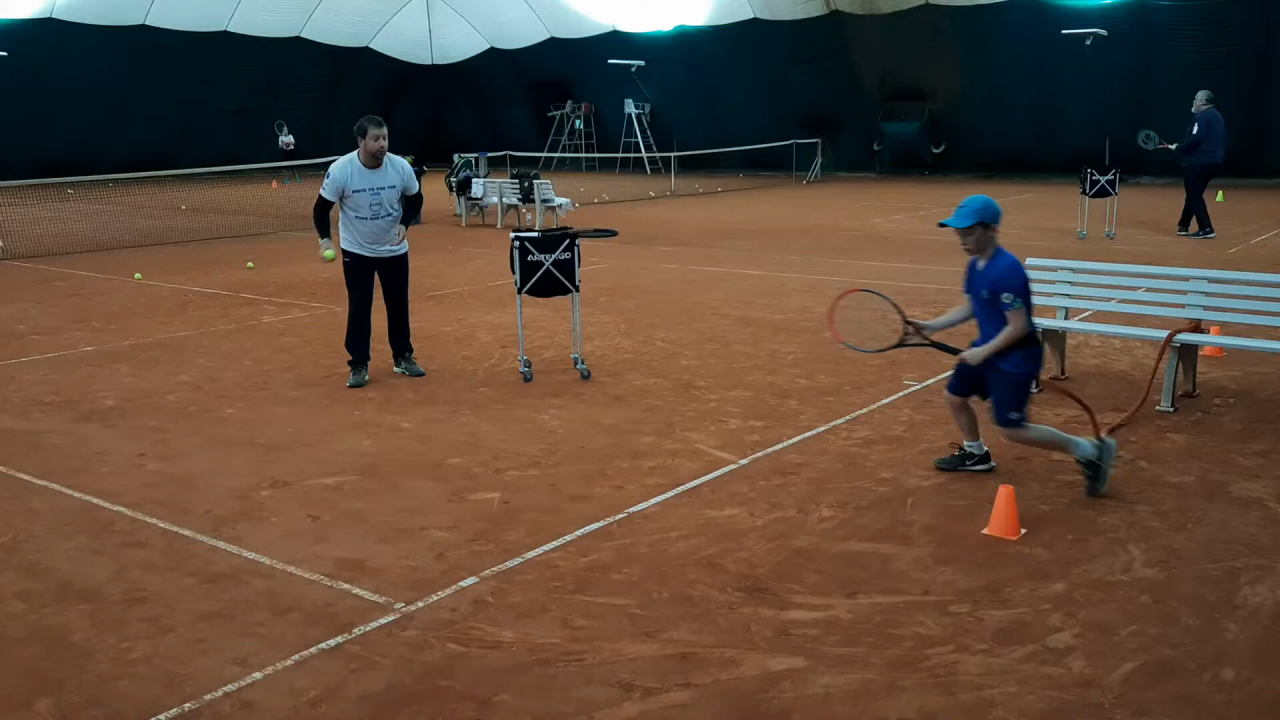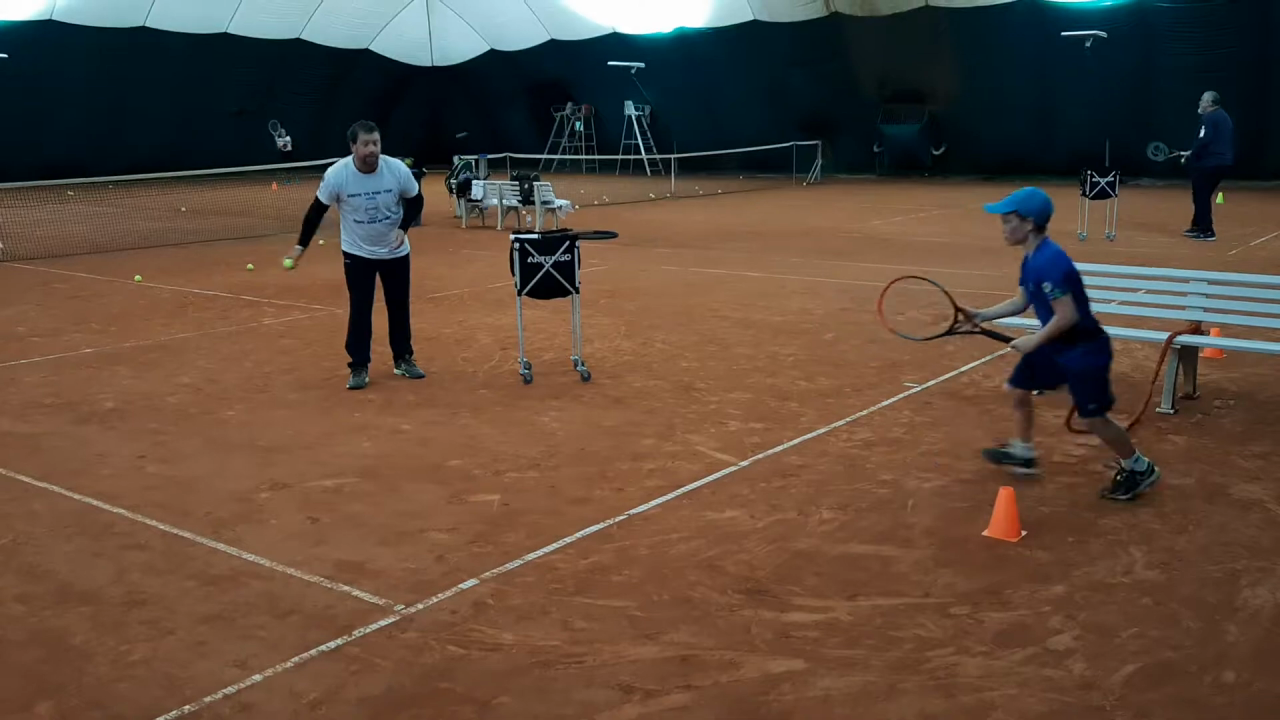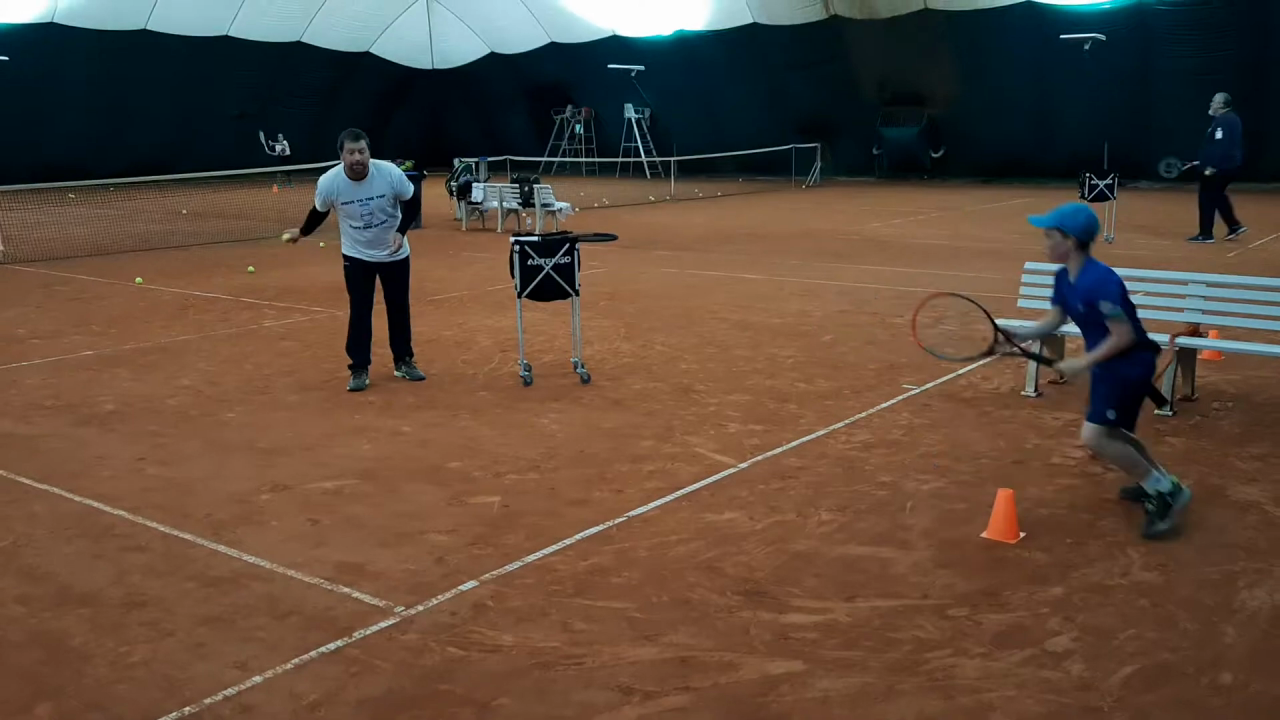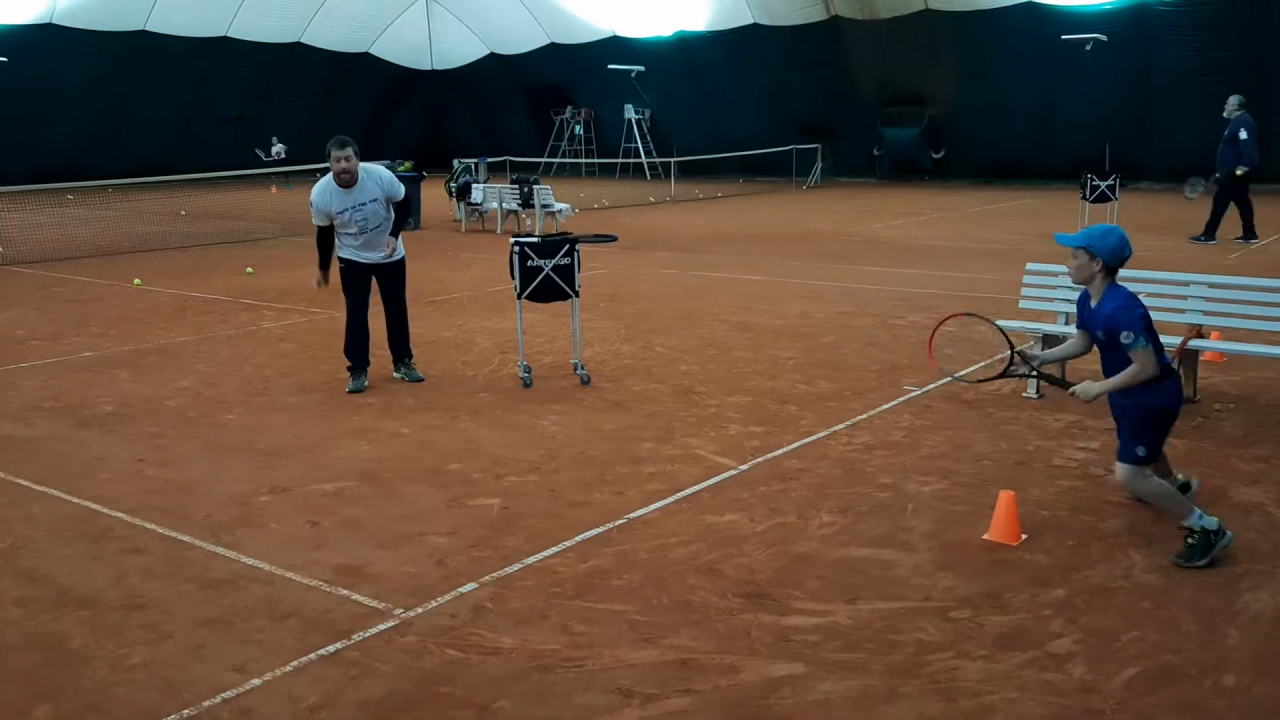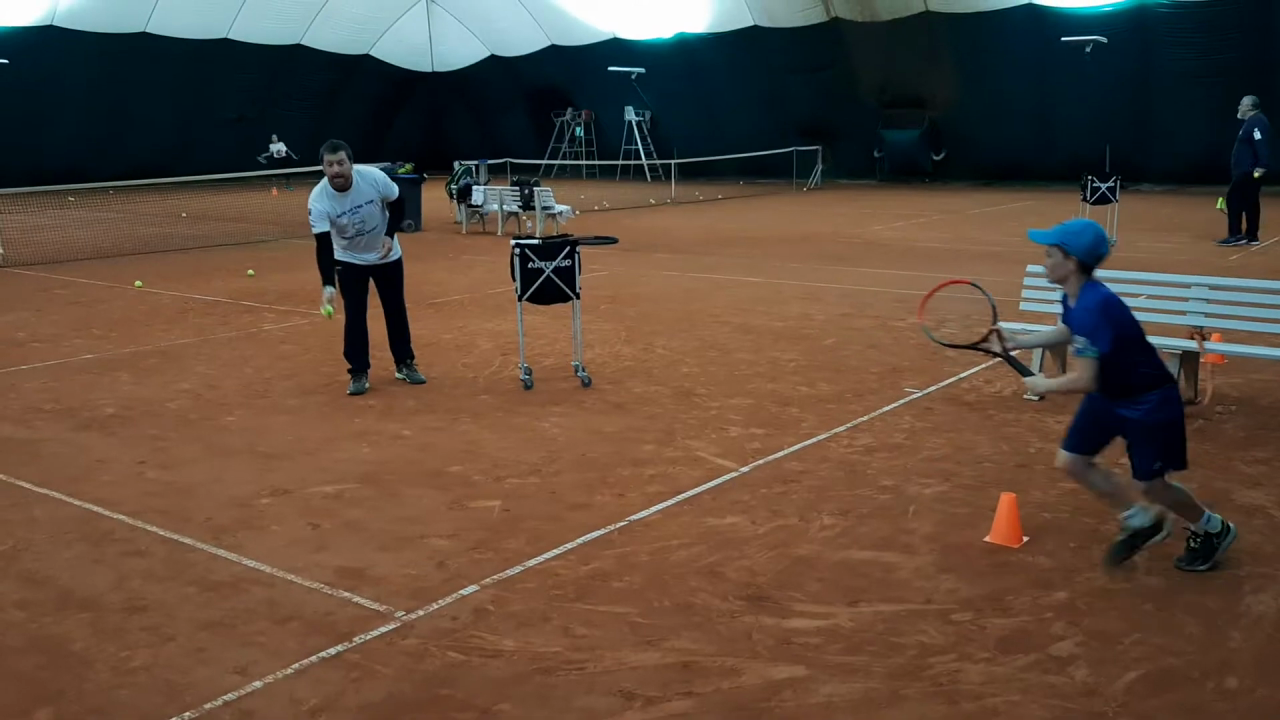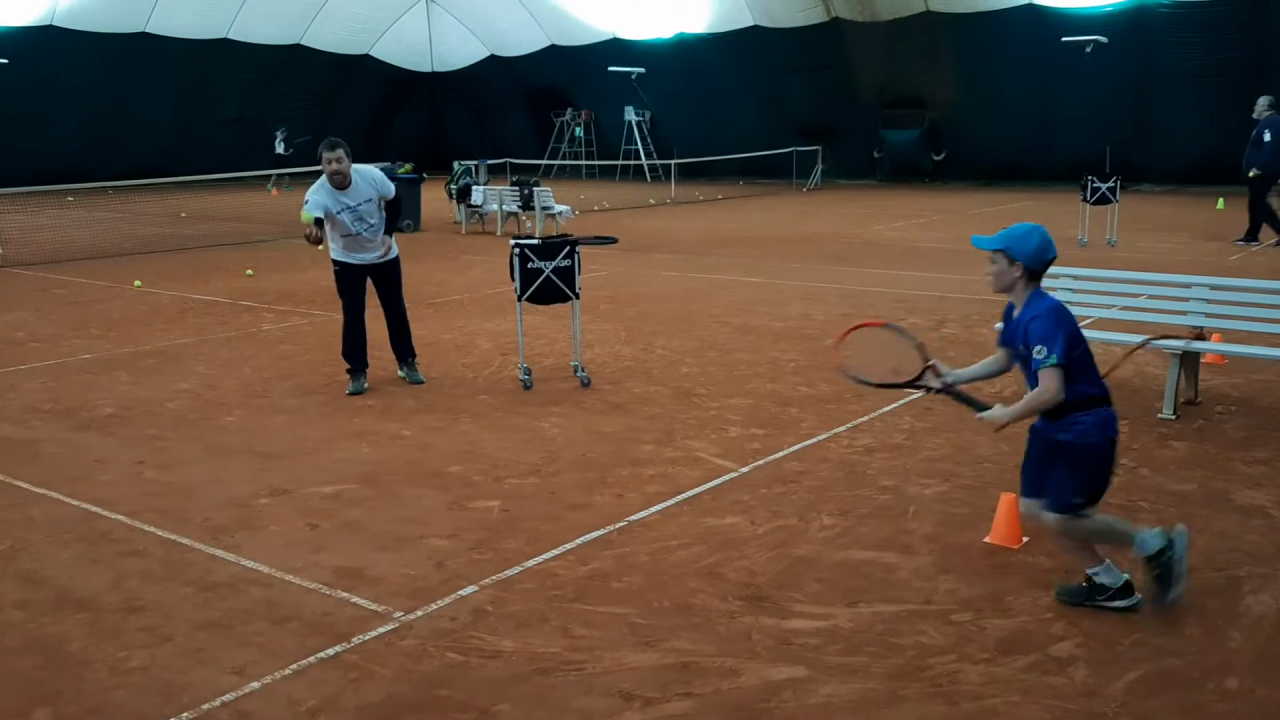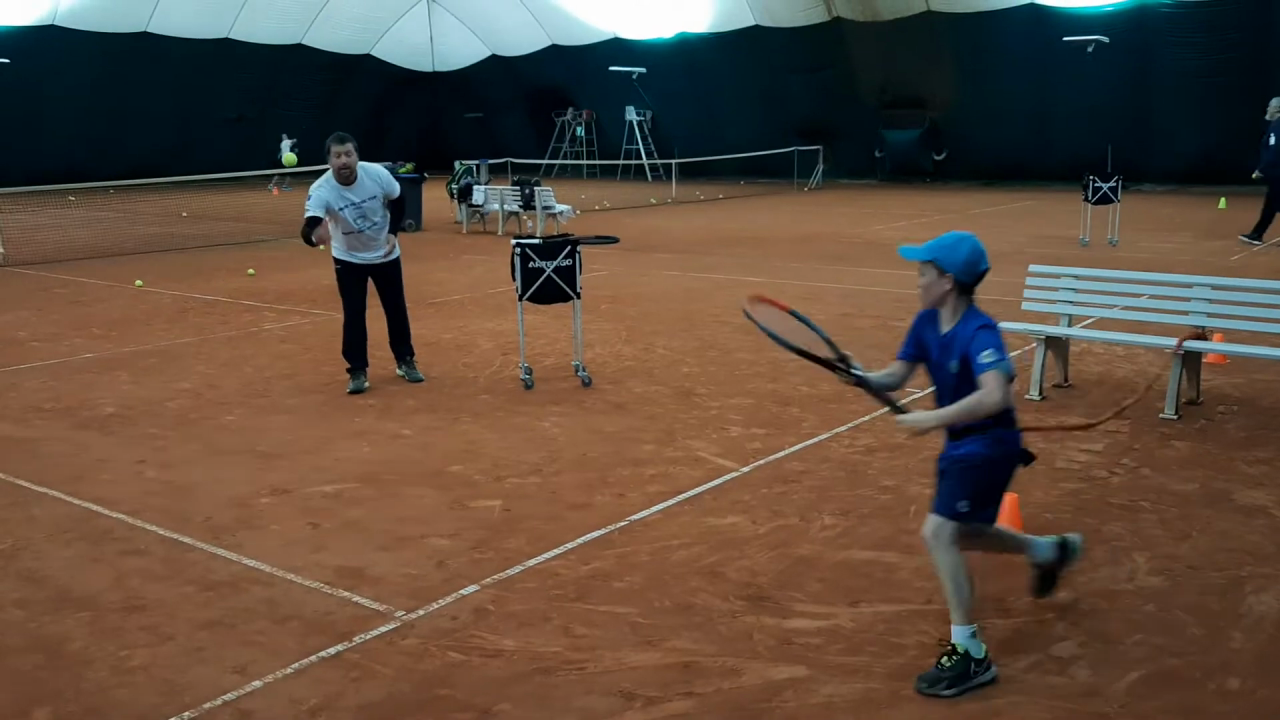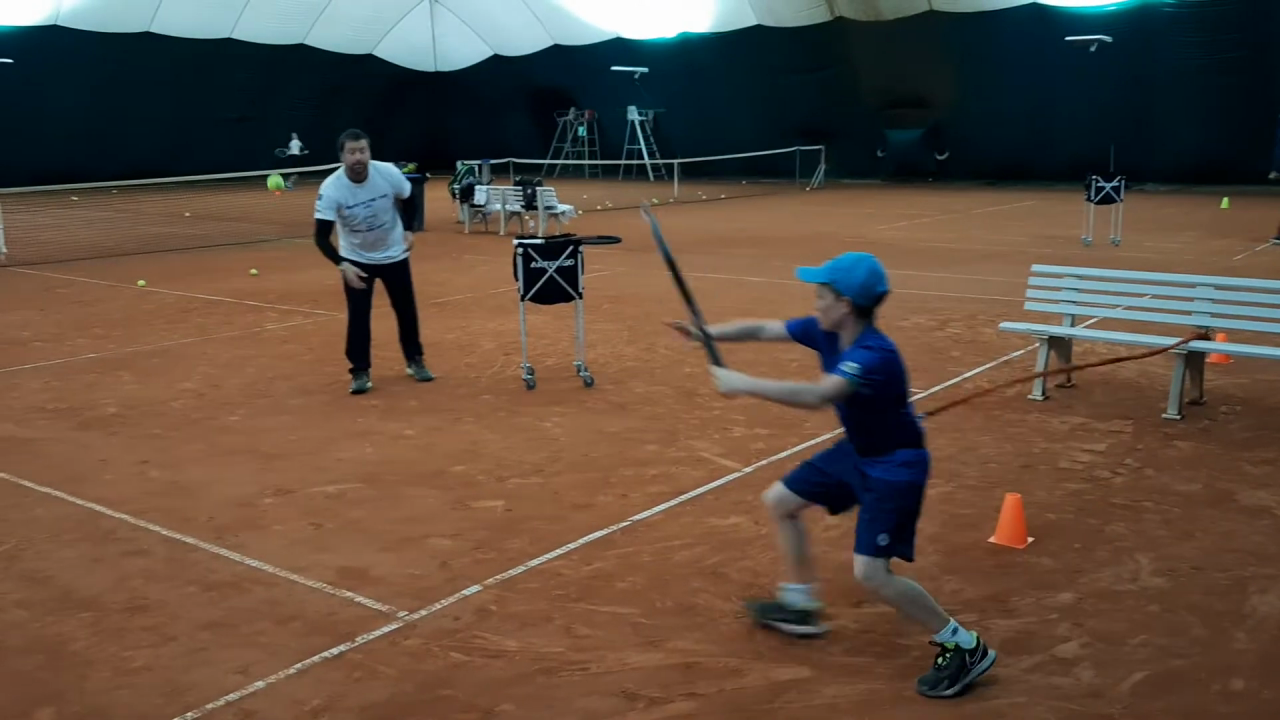
dt=0.2s
person 1, frame 1
left shoulder: (1007, 271)
right shoulder: (975, 266)
left elbow: (1019, 326)
right elbow: (968, 309)
left wrist: (984, 352)
right wrist: (930, 326)
left hip: (1016, 357)
right hip: (988, 351)
left knee: (1013, 431)
right knee: (955, 398)
left ankle: (1092, 451)
right ankle: (976, 453)
person 1, frame 2
left shoulder: (1050, 262)
right shoulder: (1031, 259)
left elbow: (1067, 316)
right elbow: (1023, 301)
left wrist: (1033, 341)
right wrist: (983, 315)
left hip: (1084, 350)
right hip: (1056, 345)
left knee: (1094, 420)
right knee: (1016, 392)
left ankle: (1139, 468)
right ankle: (1022, 453)
person 1, frame 3
left shoulder: (1099, 281)
right shoulder: (1065, 276)
left elbow: (1125, 335)
right elbow: (1054, 319)
left wrist: (1083, 362)
right wrist: (1018, 335)
left hip: (1131, 363)
right hip: (1109, 362)
left knee: (1093, 437)
right knee: (1110, 429)
left ankle: (1165, 491)
right ankle: (1148, 476)
person 1, frame 4
left shoulder: (1122, 308)
right shoulder: (1087, 299)
left elbow: (1148, 367)
right elbow: (1084, 343)
left wrist: (1097, 388)
right wrist: (1040, 359)
left hip: (1154, 395)
right hip: (1125, 391)
left knee: (1128, 476)
right knee: (1136, 455)
left ankle: (1207, 529)
right ankle: (1176, 488)
person 1, frame 5
left shoulder: (1094, 308)
right shoulder: (1074, 297)
left elbow: (1084, 380)
right elbow: (1067, 333)
left wrist: (1044, 386)
right wrist: (1016, 341)
left hip: (1149, 401)
right hip: (1109, 396)
left knee: (1152, 486)
right knee: (1071, 461)
left ankle: (1212, 530)
right ankle: (1142, 520)
person 1, frame 6
left shoulder: (1045, 318)
right shoulder: (1015, 312)
left elbow: (1051, 394)
right elbow: (1002, 362)
left wrist: (1007, 415)
right wrist: (951, 377)
left hip: (1085, 425)
right hip: (1053, 423)
left knee: (1060, 520)
right knee: (1033, 509)
left ankle: (1159, 546)
right ankle: (1113, 583)
person 1, frame 7
left shoulder: (980, 331)
right shoulder: (927, 323)
left elbow: (995, 398)
right elbow: (897, 373)
left wrist: (934, 420)
right wrist: (863, 377)
left hip: (986, 448)
right hip: (962, 446)
left knee: (937, 536)
right knee: (959, 537)
left ankle: (969, 653)
right ankle: (1052, 550)
person 1, frame 8
left shoulder: (875, 356)
right shoulder: (824, 331)
left elbow: (816, 396)
right elbow: (761, 331)
left wrist: (747, 384)
right wrist: (703, 329)
left hip: (895, 467)
right hip: (852, 454)
left knee: (870, 571)
right knee: (778, 500)
left ankle: (962, 646)
right ankle: (800, 603)
person 2, frame 1
left shoulder: (400, 166)
right shoulder: (340, 170)
left elbow: (415, 199)
right elbow: (322, 207)
left wrist: (404, 223)
right wrist: (325, 238)
left hip: (394, 250)
right hip: (357, 251)
left knee: (399, 304)
right knee: (359, 308)
left ankle: (403, 357)
right ankle: (359, 365)
person 2, frame 2
left shoulder: (397, 169)
right shoulder: (336, 175)
left elbow: (416, 201)
right elbow: (318, 210)
left wrist: (403, 227)
right wrist: (302, 244)
left hip: (395, 251)
right hip: (357, 253)
left knee: (399, 306)
right knee: (360, 310)
left ankle: (403, 359)
right ankle: (359, 367)
person 2, frame 3
left shoulder: (390, 173)
right shoulder: (328, 183)
left elbow: (413, 202)
right elbow: (320, 213)
left wrist: (400, 231)
right wrist: (300, 233)
left hip: (394, 253)
right hip: (356, 255)
left knee: (399, 308)
right knee: (360, 311)
left ankle: (403, 361)
right ankle: (360, 369)
person 2, frame 4
left shoulder: (380, 176)
right shoulder: (321, 194)
left elbow: (404, 204)
right elbow: (324, 235)
left wrist: (394, 235)
right wrist: (323, 270)
left hip: (390, 254)
right hip: (352, 258)
left knee: (397, 309)
right knee: (356, 312)
left ankle: (402, 363)
right ankle: (358, 370)
person 2, frame 5
left shoulder: (374, 177)
right shoulder: (319, 200)
left elbow: (398, 204)
right elbow: (324, 245)
left wrist: (389, 235)
right wrist: (328, 286)
left hip: (387, 256)
right hip: (349, 261)
left knee: (396, 310)
right knee: (355, 315)
left ankle: (405, 364)
right ankle: (359, 372)
person 2, frame 6
left shoulder: (372, 175)
right shoulder: (317, 195)
left elbow: (394, 202)
right elbow: (312, 233)
left wrist: (388, 233)
right wrist: (313, 234)
left hip: (384, 254)
right hip: (347, 260)
left knee: (396, 309)
right knee: (353, 315)
left ankle: (406, 362)
right ankle: (358, 372)
person 2, frame 7
left shoulder: (378, 173)
right shoulder: (320, 190)
left elbow: (397, 201)
right elbow: (308, 230)
left wrist: (393, 232)
right wrist: (315, 236)
left hip: (385, 254)
right hip: (349, 259)
left knee: (396, 308)
right knee: (354, 315)
left ankle: (405, 361)
right ankle: (358, 371)
person 2, frame 8
left shoulder: (388, 173)
right shoulder: (330, 189)
left elbow: (407, 199)
right elbow: (322, 236)
left wrist: (408, 230)
right wrist: (342, 265)
left hip: (394, 254)
right hip: (355, 259)
left knee: (407, 308)
right knee: (359, 316)
left ankle: (414, 360)
right ankle: (361, 372)
